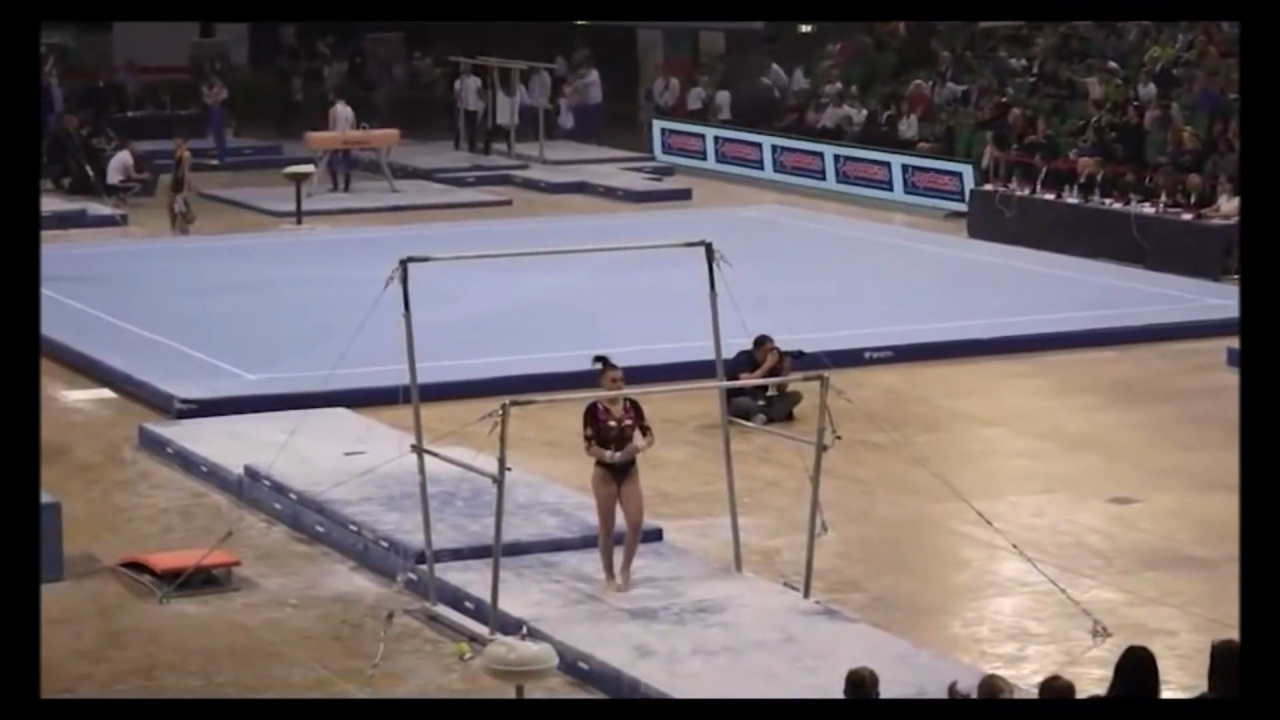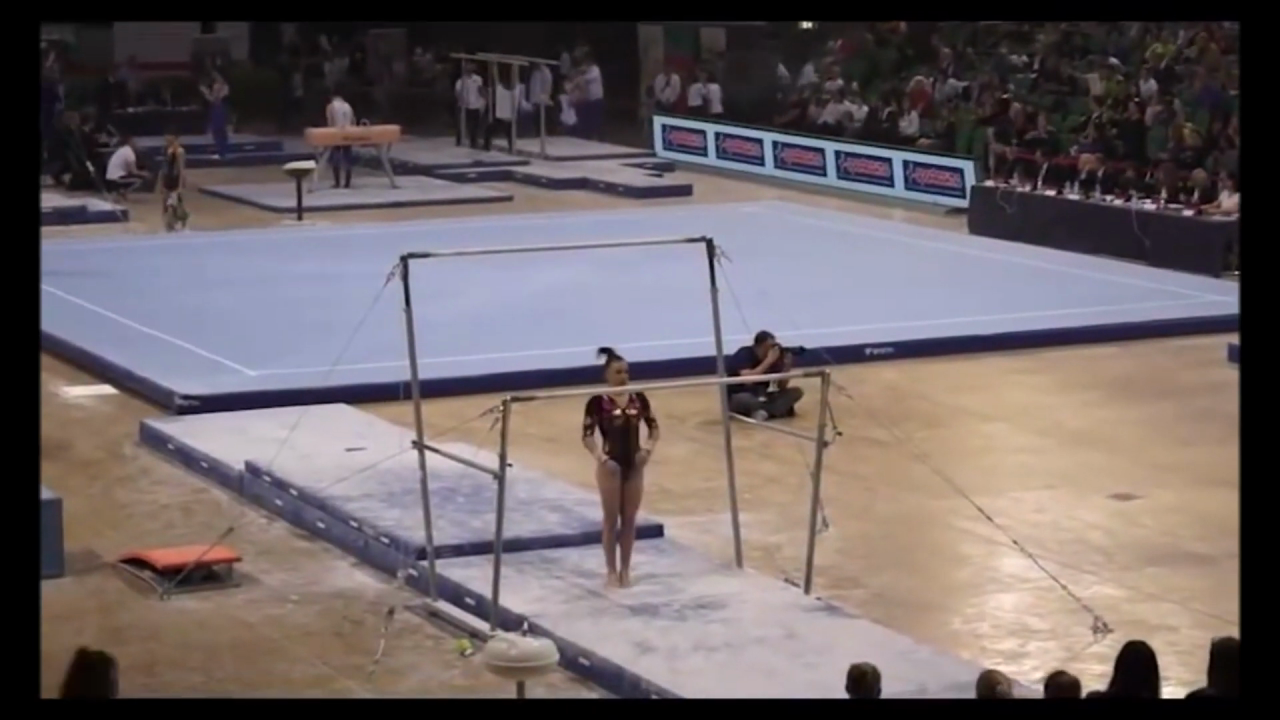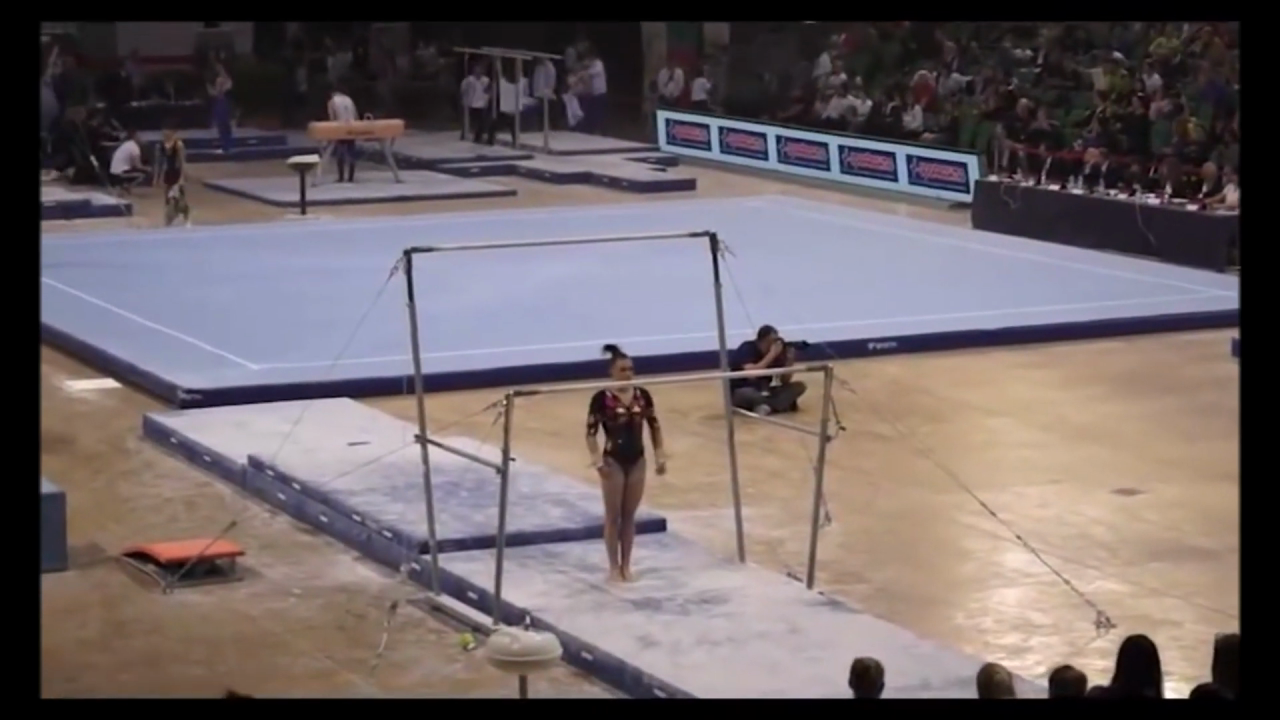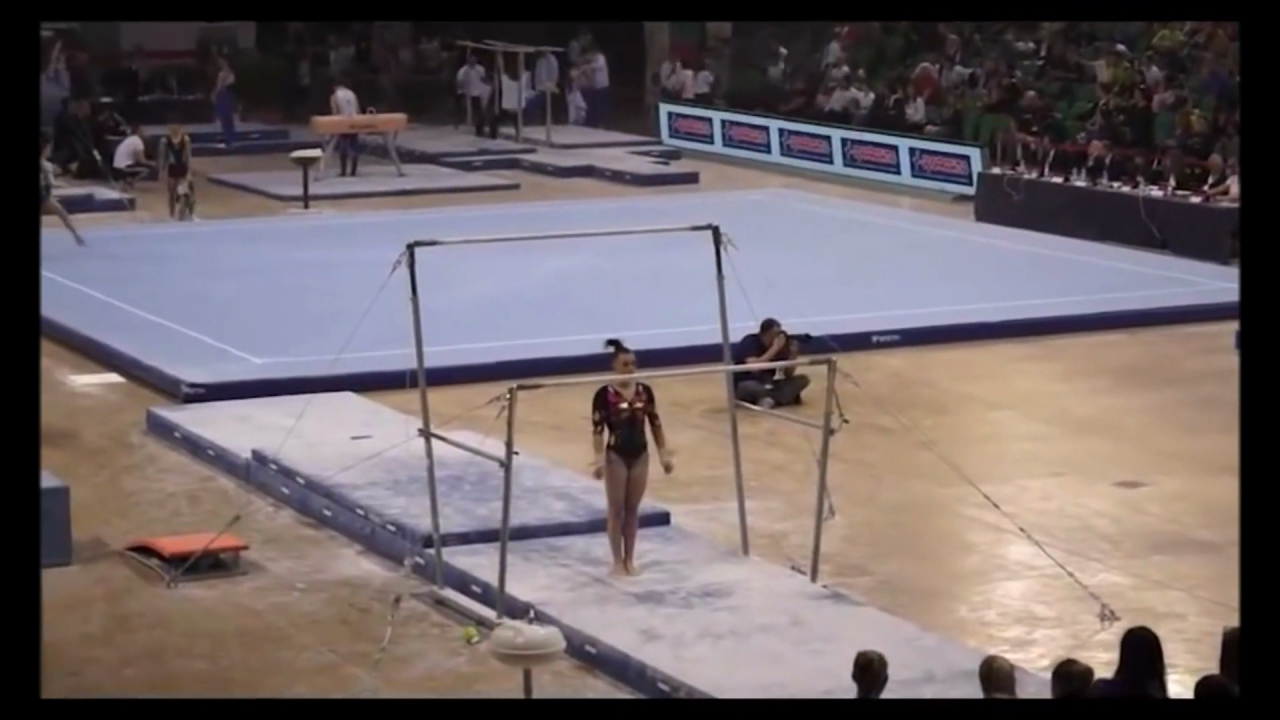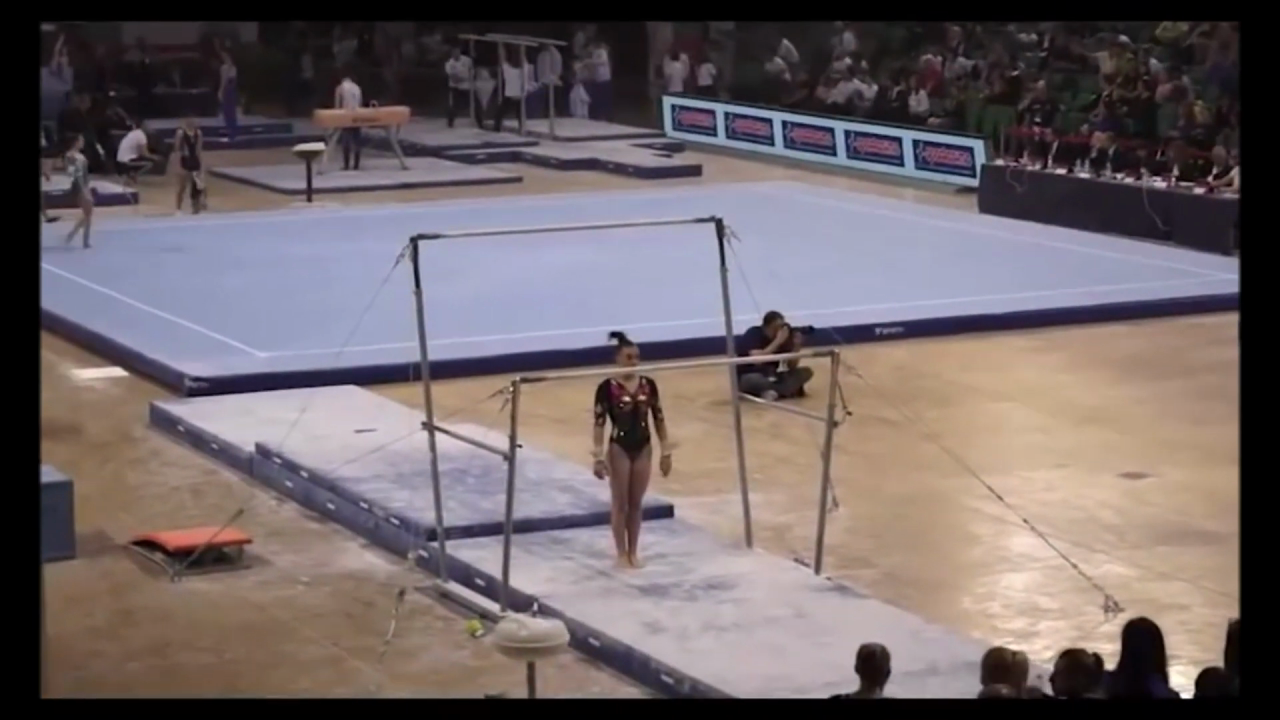
dt=0.3s
person 1, frame 1
left shoulder: (633, 406)
right shoulder: (593, 410)
left elbow: (649, 435)
right elbow: (590, 448)
left wrist: (639, 445)
right wrist: (614, 456)
left hip: (630, 471)
right hip: (605, 473)
left knee: (636, 524)
right knee: (607, 528)
left ankle: (625, 570)
right ankle: (610, 577)
person 1, frame 2
left shoulder: (639, 398)
right shoulder: (598, 402)
left elbow: (654, 427)
right elbow: (587, 435)
left wrist: (649, 448)
right wrist: (601, 458)
left hip: (635, 465)
right hip: (611, 465)
left knee: (629, 520)
right knee: (611, 520)
left ankle: (625, 569)
right ankle: (612, 572)
person 1, frame 3
left shoulder: (643, 396)
right shoulder: (602, 398)
left elbow: (654, 427)
right elbow: (591, 433)
left wrist: (660, 456)
right wrist: (598, 462)
left hip: (637, 461)
right hip: (613, 461)
left knee: (629, 516)
right knee: (613, 516)
left ankle: (626, 565)
right ankle: (614, 567)
person 1, frame 4
left shoulder: (645, 391)
right shoulder: (604, 395)
left elbow: (656, 424)
right elbow: (598, 430)
left wrist: (664, 455)
right wrist: (599, 461)
left hip: (640, 455)
right hip: (616, 456)
left knee: (632, 510)
right knee: (616, 511)
left ankle: (629, 559)
right ankle: (617, 561)
person 1, frame 5
left shoulder: (648, 385)
right shoulder: (607, 387)
left elbow: (659, 418)
right elbow: (599, 423)
left wrist: (666, 450)
right wrist: (598, 456)
left hip: (643, 448)
right hip: (619, 449)
left knee: (636, 503)
right knee: (620, 503)
left ankle: (633, 552)
right ankle: (621, 553)
